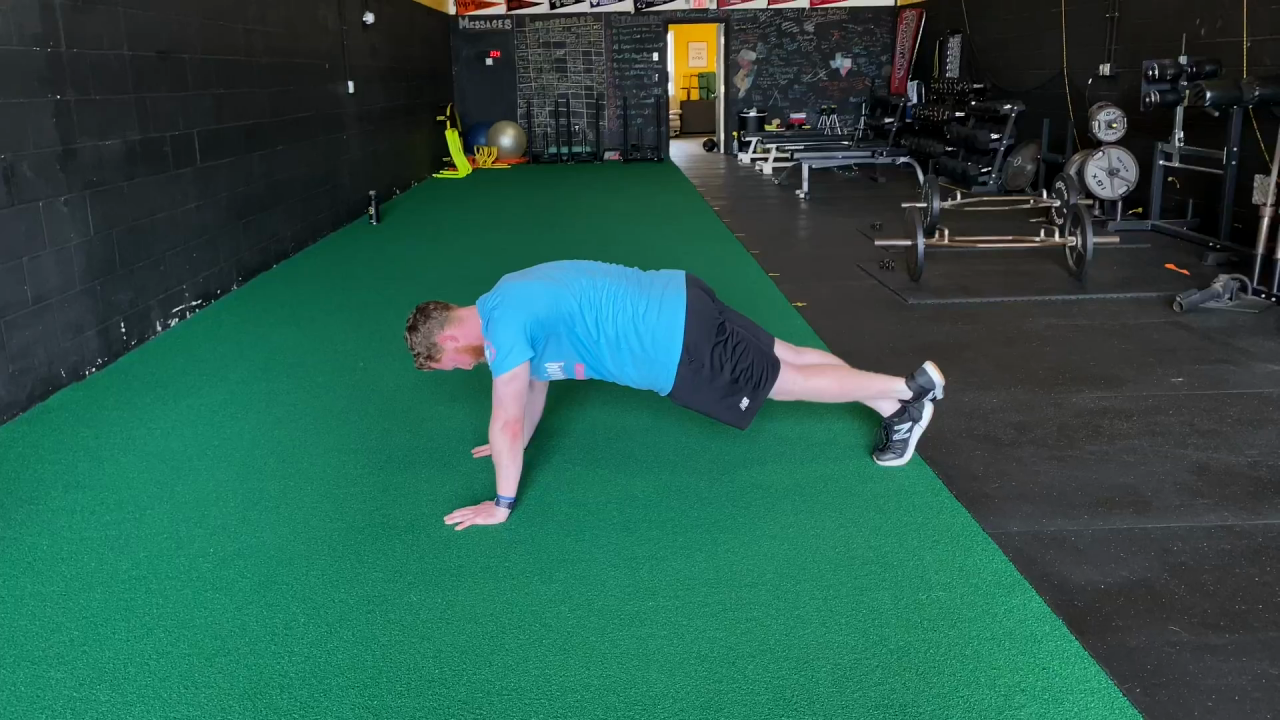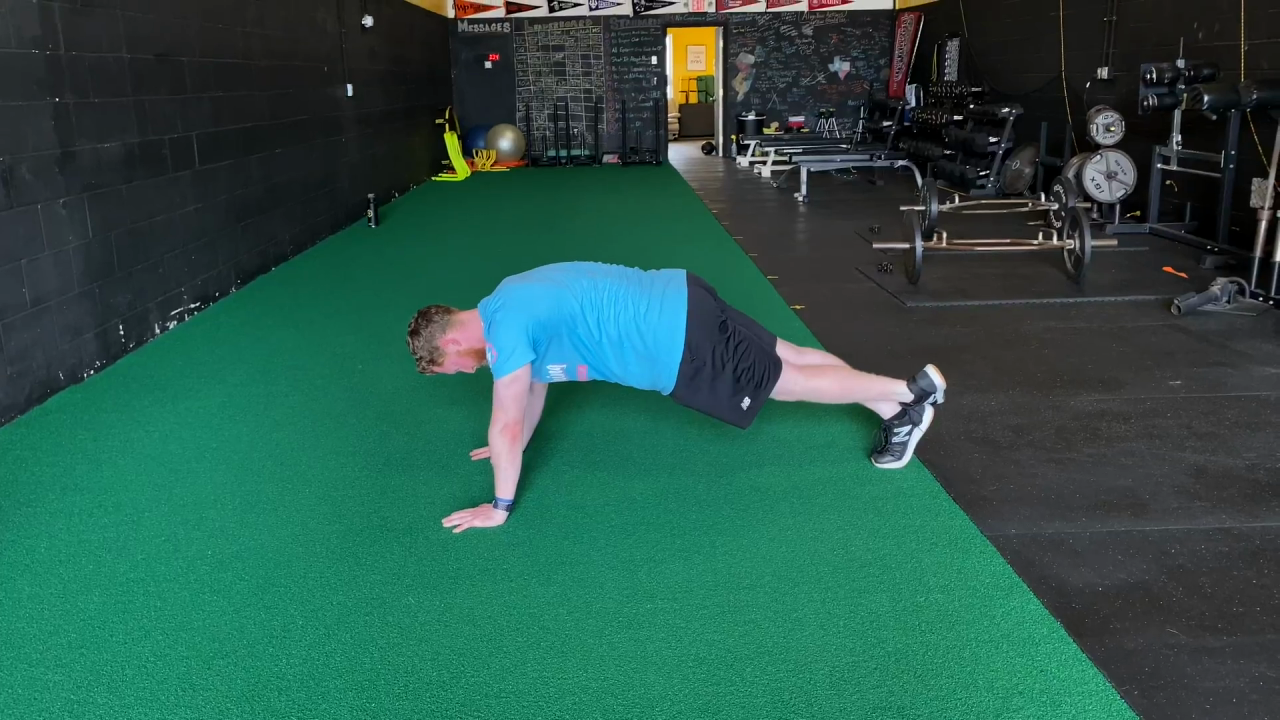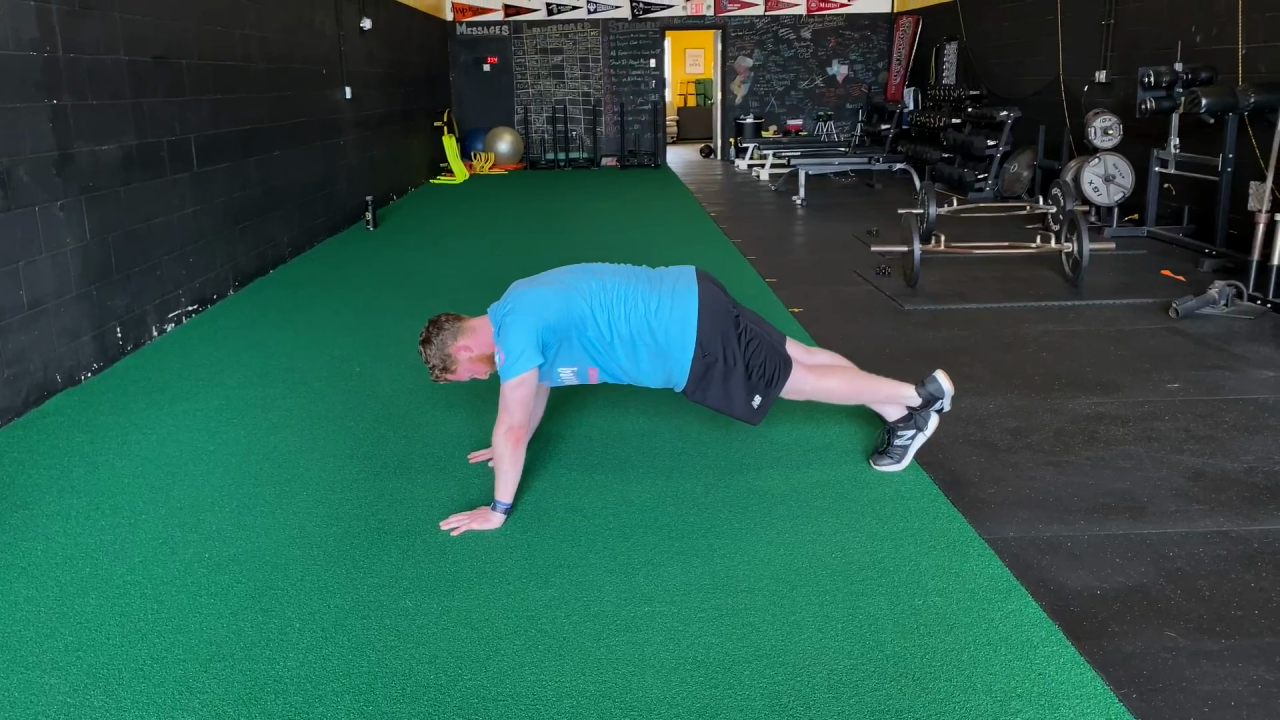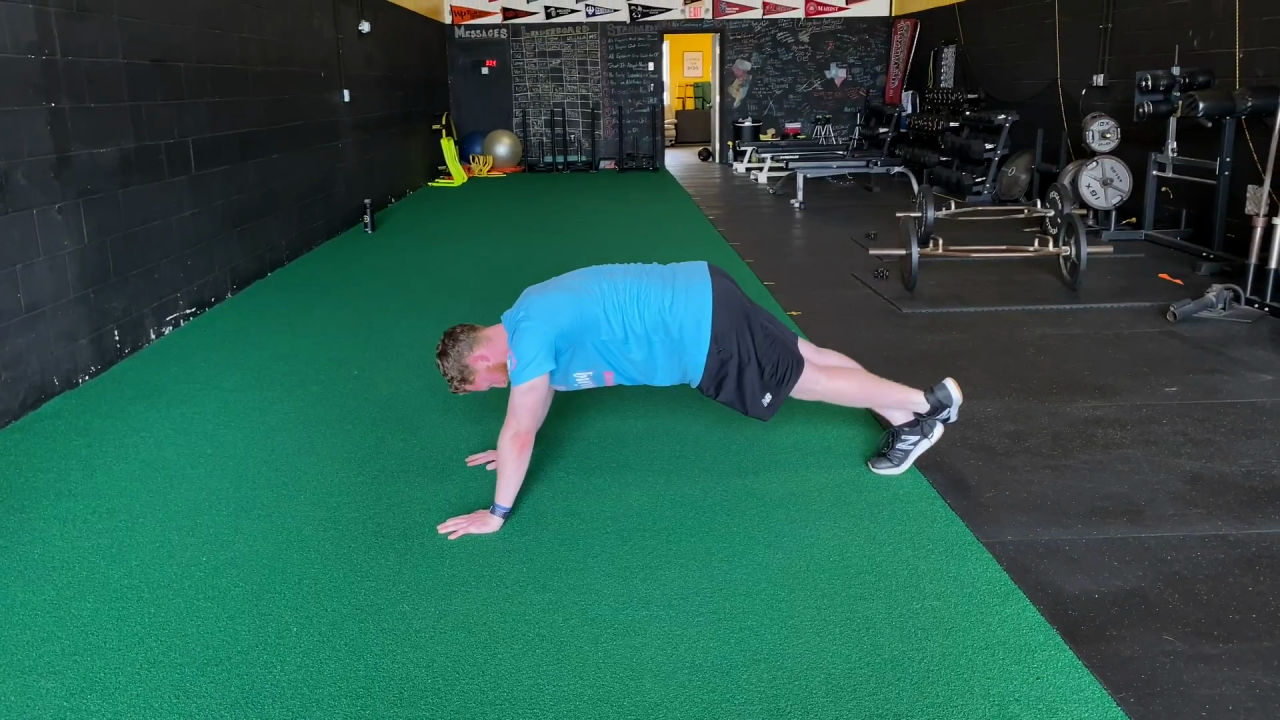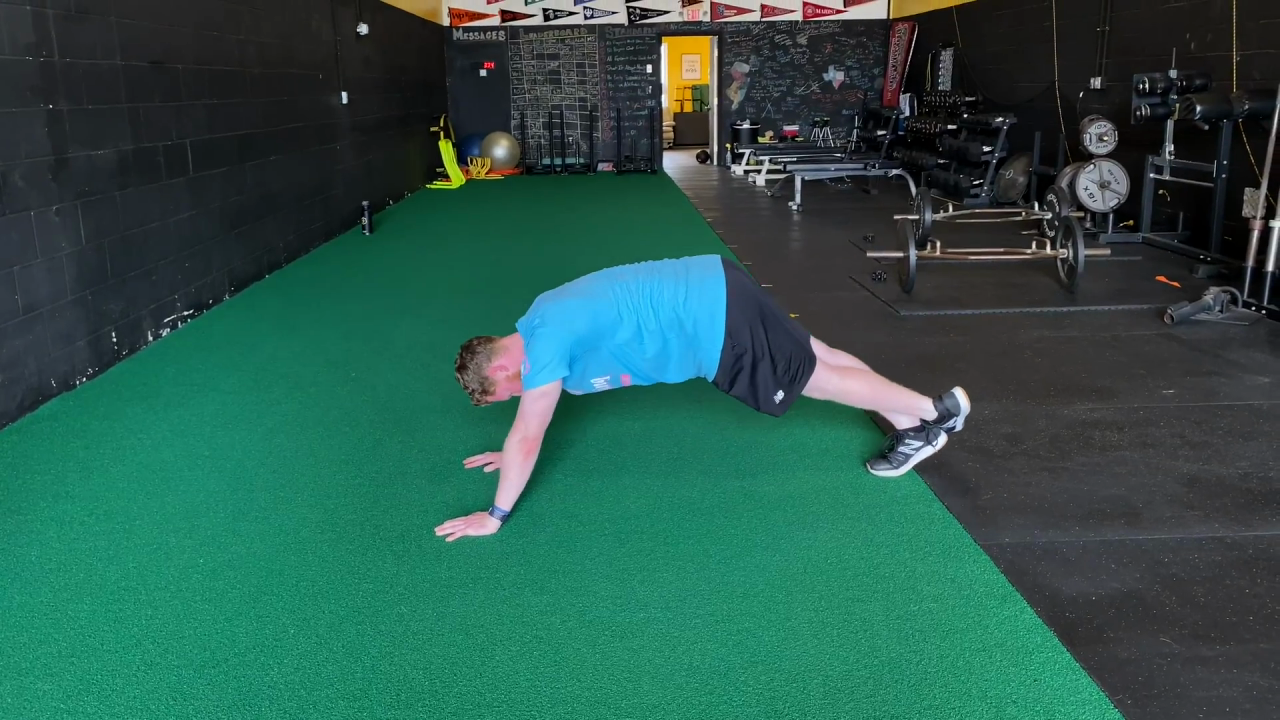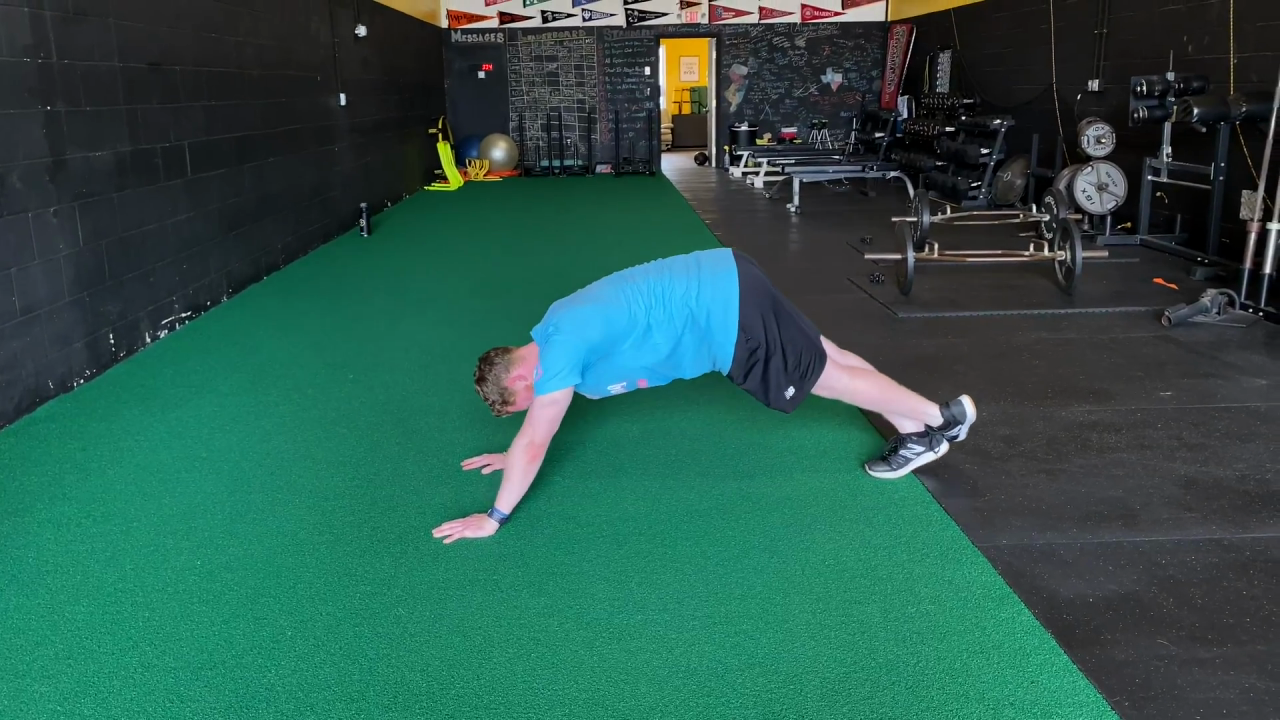
dt=0.3s
person 1, frame 1
left shoulder: (502, 324)
right shoulder: (510, 302)
left elbow: (506, 420)
right elbow: (536, 378)
left wrist: (501, 503)
right wrist: (516, 445)
left hip: (676, 347)
right hip: (676, 306)
left knee: (786, 382)
right knee: (783, 358)
left ankle: (910, 389)
right ankle: (895, 409)
person 1, frame 2
left shoulder: (504, 327)
right shoulder: (512, 305)
left elbow: (505, 424)
right elbow: (535, 381)
left wrist: (500, 506)
right wrist: (514, 447)
left hip: (680, 344)
right hip: (678, 308)
left knee: (787, 383)
right knee: (787, 357)
left ankle: (911, 392)
right ankle: (898, 408)
person 1, frame 3
left shoulder: (514, 331)
right shoulder: (520, 309)
left elbow: (511, 426)
right elbow: (539, 385)
left wrist: (497, 510)
right wrist: (511, 447)
left hip: (688, 341)
right hip: (687, 304)
left knee: (796, 380)
right knee: (794, 357)
left ankle: (918, 396)
right ankle: (901, 415)
person 1, frame 4
left shoulder: (527, 336)
right shoulder: (531, 316)
left elbow: (519, 431)
right elbow: (542, 391)
left wrist: (498, 513)
right wrist: (511, 449)
left hip: (702, 331)
right hip: (699, 299)
left knee: (806, 380)
right knee: (803, 357)
left ankle: (929, 403)
right ankle: (907, 417)
person 1, frame 5
left shoulder: (544, 343)
right shoulder: (542, 324)
left elbow: (528, 435)
left wrist: (495, 515)
right wrist: (511, 453)
left hip: (714, 324)
right hip: (711, 292)
left knee: (819, 378)
right knee: (816, 356)
left ankle: (935, 411)
right ankle: (912, 425)
person 1, frame 6
left shoulder: (560, 351)
right shoulder: (556, 332)
left elbow: (536, 442)
right elbow: (537, 426)
left wrist: (494, 516)
right wrist: (509, 454)
left hip: (727, 313)
right hip: (723, 286)
left knee: (826, 376)
right knee: (822, 356)
left ankle: (940, 417)
right ankle: (917, 431)
